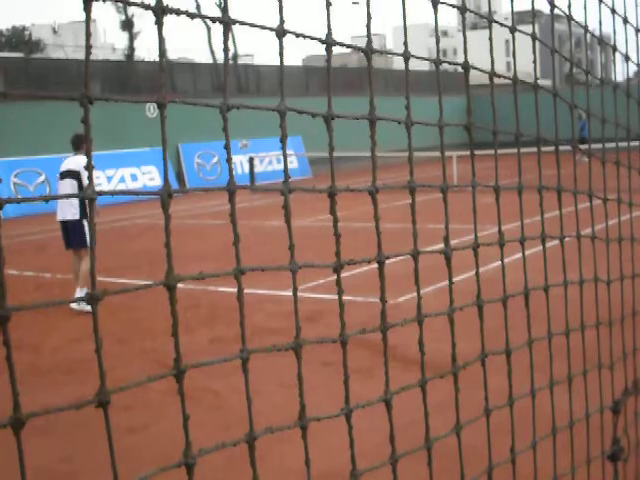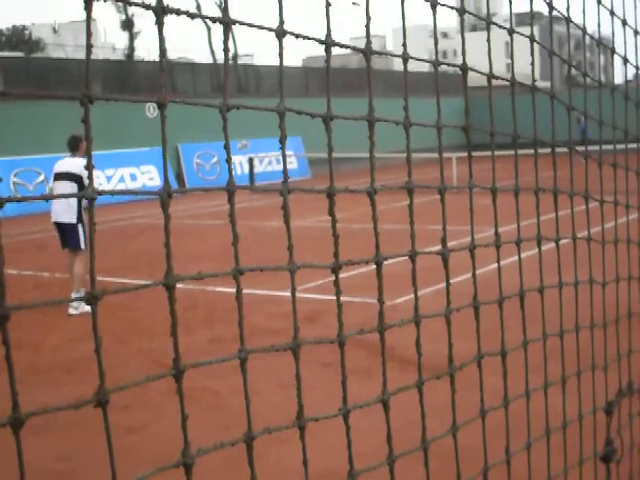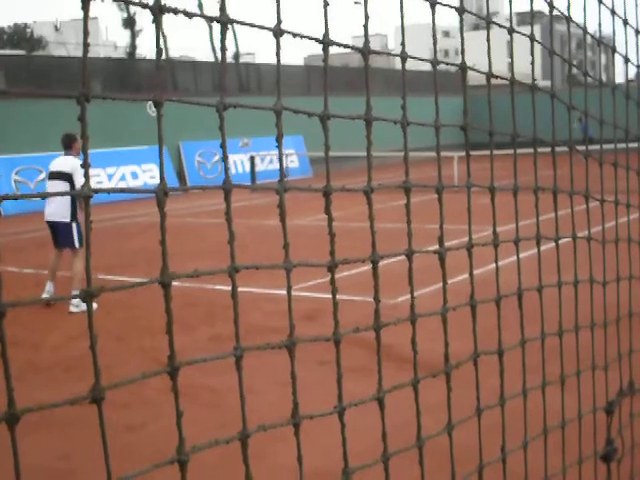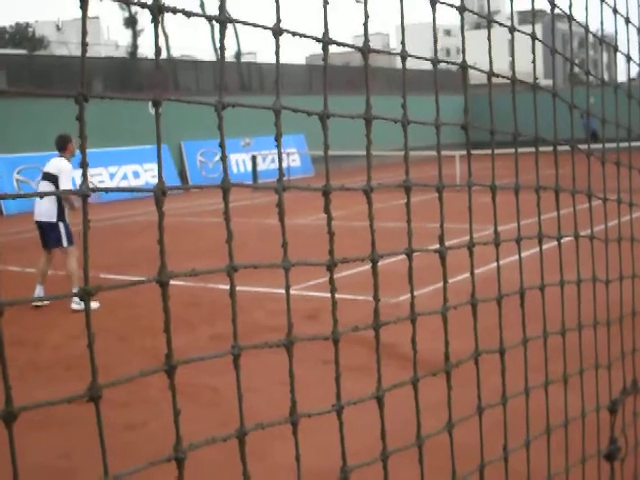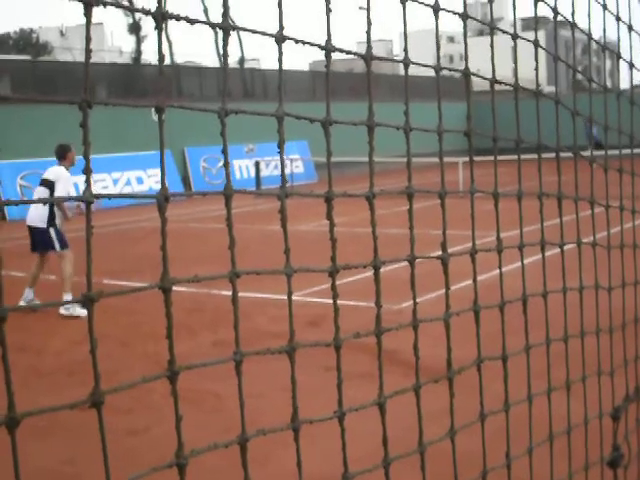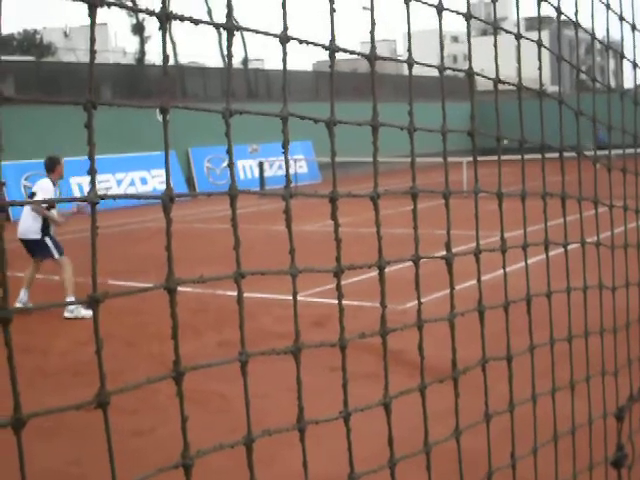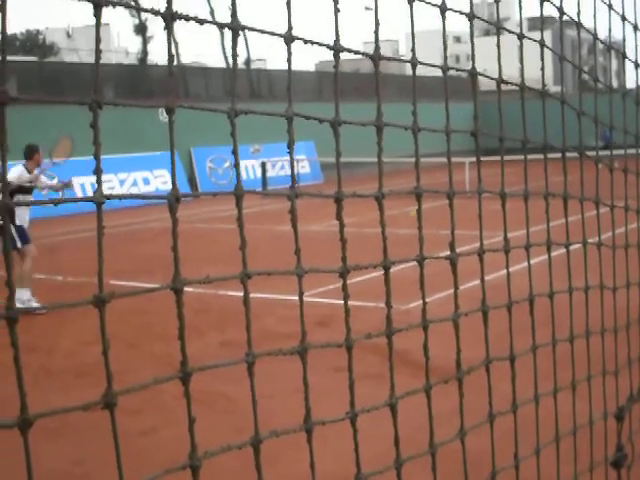
dt=0.2s
person 1, frame 1
left shoulder: (65, 163)
right shoulder: (84, 161)
left elbow: (67, 189)
right elbow: (88, 188)
left hip: (63, 214)
right hip: (77, 215)
left knee: (77, 254)
right knee: (88, 254)
left ankle: (82, 295)
right ankle: (79, 298)
person 1, frame 2
left shoulder: (58, 164)
right shoulder: (83, 164)
left elbow: (52, 190)
left hip: (57, 215)
right hip: (73, 216)
left knee: (71, 253)
right knee: (80, 256)
left ankle: (78, 293)
right ankle: (76, 302)
person 1, frame 3
left shoulder: (54, 163)
right shoulder: (76, 163)
left elbow: (51, 189)
right wrist: (82, 204)
left hip: (50, 214)
right hip: (67, 215)
left knee: (58, 250)
right knee: (77, 254)
left ankle: (49, 290)
right ankle: (76, 300)
person 1, frame 4
left shoulder: (51, 163)
right shoulder: (65, 166)
right elbow: (65, 193)
left wrist: (71, 200)
right wrist: (74, 204)
left hip: (40, 215)
right hip: (54, 216)
left knee: (48, 253)
right knee: (71, 253)
left ankle: (39, 295)
right ankle: (77, 298)
person 1, frame 5
left shoulder: (51, 171)
right shoulder: (63, 174)
right elbow: (58, 200)
left wrist: (66, 210)
right wrist: (66, 214)
left hip: (34, 221)
right hip: (45, 222)
left knee: (41, 258)
right knee: (66, 257)
left ankle: (28, 297)
right ankle: (67, 303)
person 1, frame 6
left shoulder: (44, 184)
right shoulder: (47, 185)
left elbow: (52, 213)
right elbow: (35, 206)
left wrist: (71, 211)
right wrist: (53, 218)
left hip: (25, 232)
right hip: (37, 233)
left knee: (36, 263)
right knee: (65, 264)
left ankle: (23, 299)
right ankle: (71, 306)
person 1, frame 7
left shoulder: (35, 175)
right shoulder: (18, 171)
left elbow: (53, 185)
left wrist: (65, 184)
right wrist: (27, 182)
left hip: (18, 221)
left knee: (24, 256)
right knee: (30, 253)
left ankle: (20, 298)
right ankle: (24, 298)
